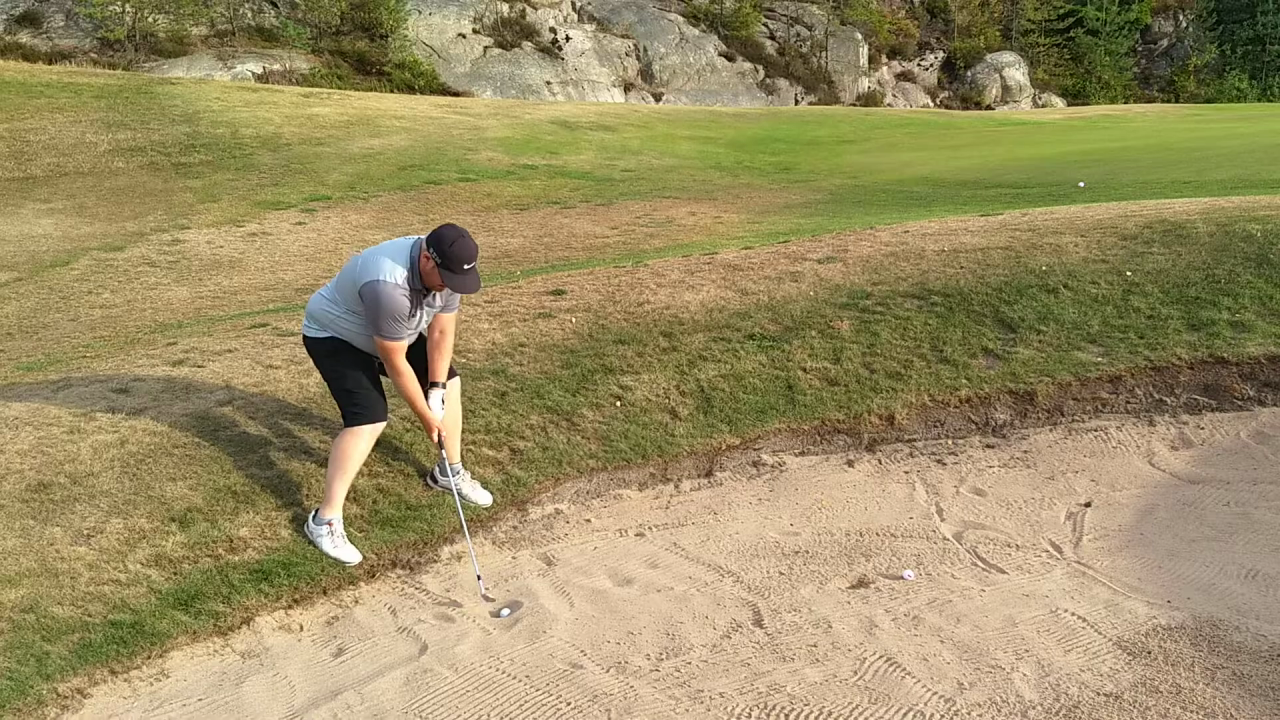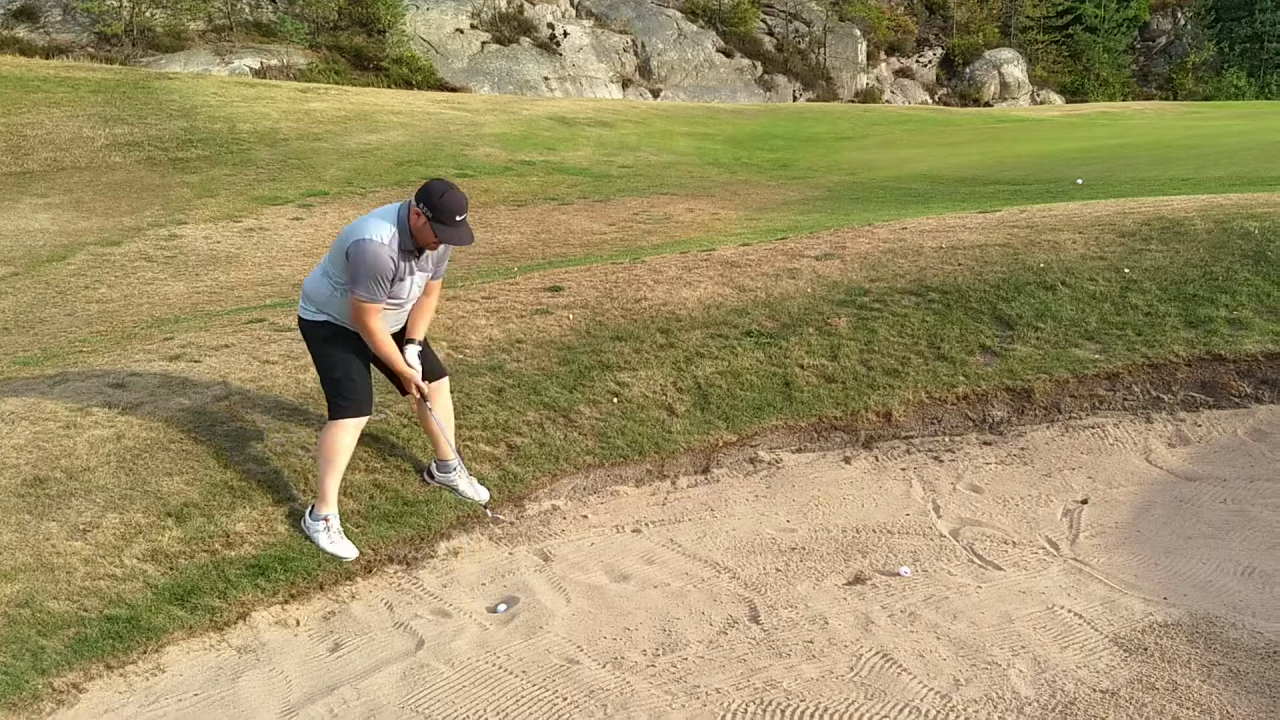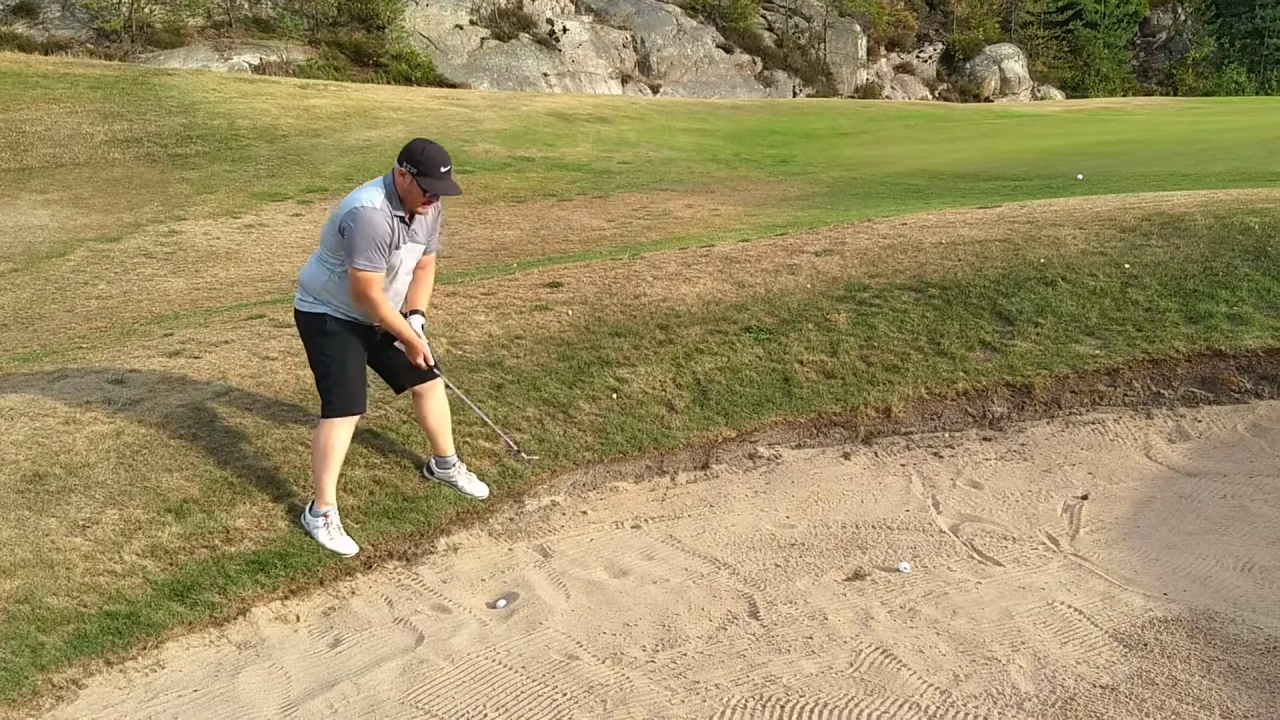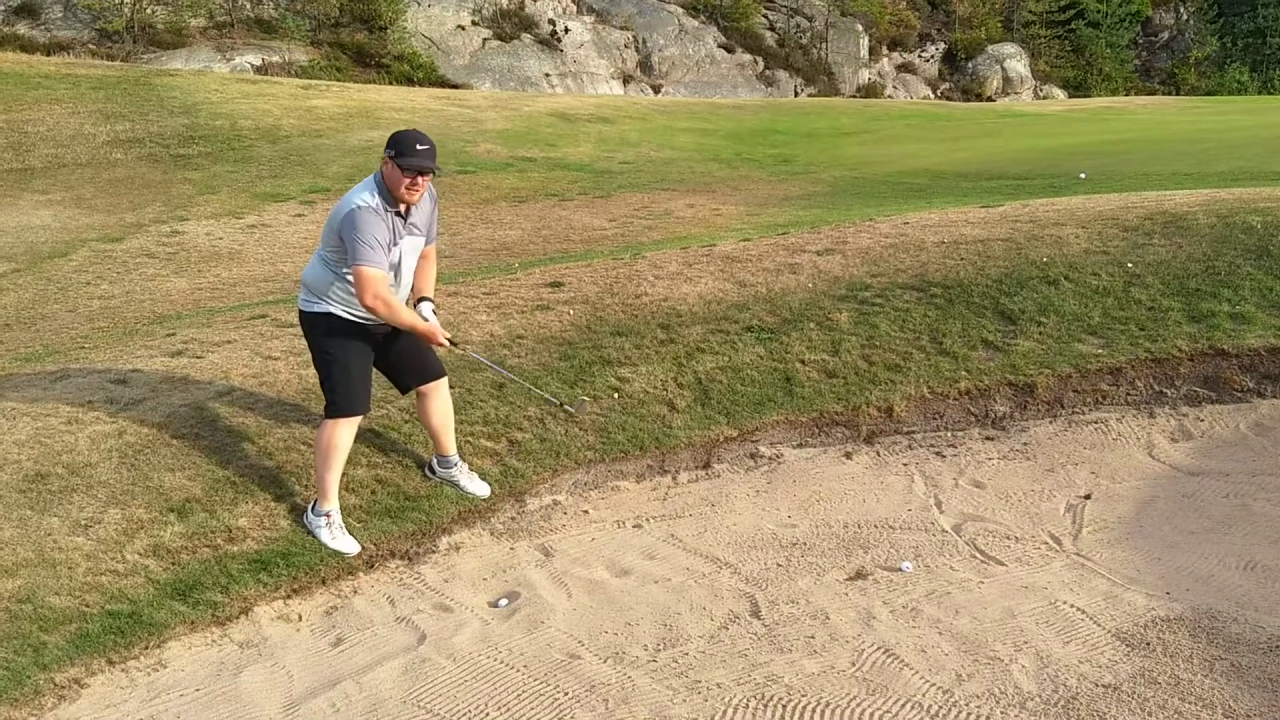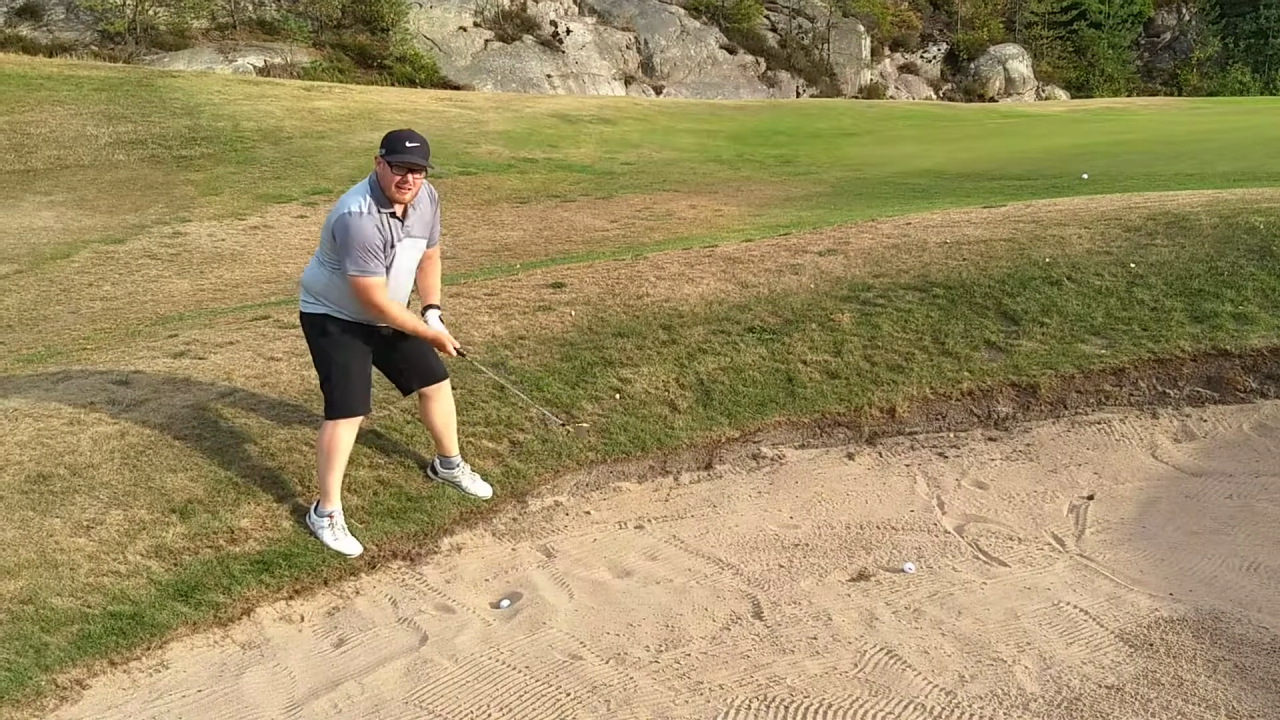
dt=0.3s
person 1, frame 1
left shoulder: (447, 267)
right shoulder: (389, 284)
left elbow: (442, 331)
right elbow: (395, 362)
left wrist: (437, 393)
right wrist: (425, 415)
right hip: (335, 335)
left knee: (448, 379)
right knee: (368, 420)
left ankle: (450, 472)
right ankle: (325, 521)
person 1, frame 2
left shoulder: (436, 234)
right shoulder: (376, 245)
left elbow: (429, 291)
right elbow: (364, 321)
left wrist: (412, 349)
right wrist: (401, 369)
left hip: (389, 321)
right hip: (332, 321)
left knee: (435, 381)
right knee: (351, 413)
left ankle: (446, 468)
right ankle: (321, 516)
person 1, frame 3
left shoulder: (427, 205)
right shoulder: (369, 213)
left elbow: (424, 266)
right elbow: (365, 294)
left wrist: (416, 320)
right wrist: (408, 338)
left hip: (383, 313)
right hip: (330, 315)
left knee: (429, 379)
right knee: (344, 409)
left ankle: (445, 463)
right ankle: (321, 512)
person 1, frame 4
left shoulder: (424, 198)
right shoulder: (364, 214)
left elbow: (425, 253)
right elbow: (372, 296)
left wrist: (426, 304)
right wrist: (423, 329)
left hip: (387, 315)
right hip: (336, 316)
left knee: (433, 381)
right knee: (346, 410)
left ankle: (447, 463)
right ankle: (323, 511)
person 1, frame 5
left shoulder: (426, 199)
right shoulder: (358, 217)
left elbow: (429, 255)
right elbow: (373, 299)
left wrist: (433, 311)
right wrist: (429, 333)
left hip: (389, 315)
right hip: (336, 317)
left knee: (435, 383)
right knee: (347, 411)
left ankle: (449, 464)
right ankle: (326, 512)
